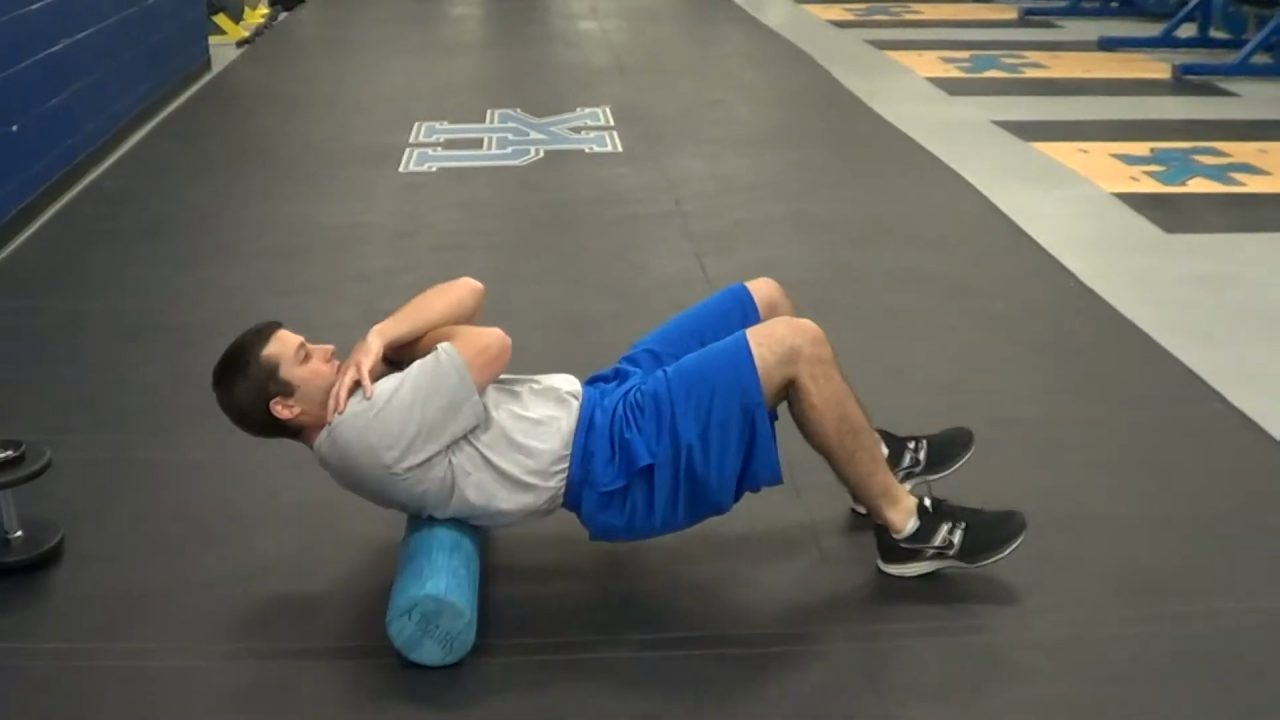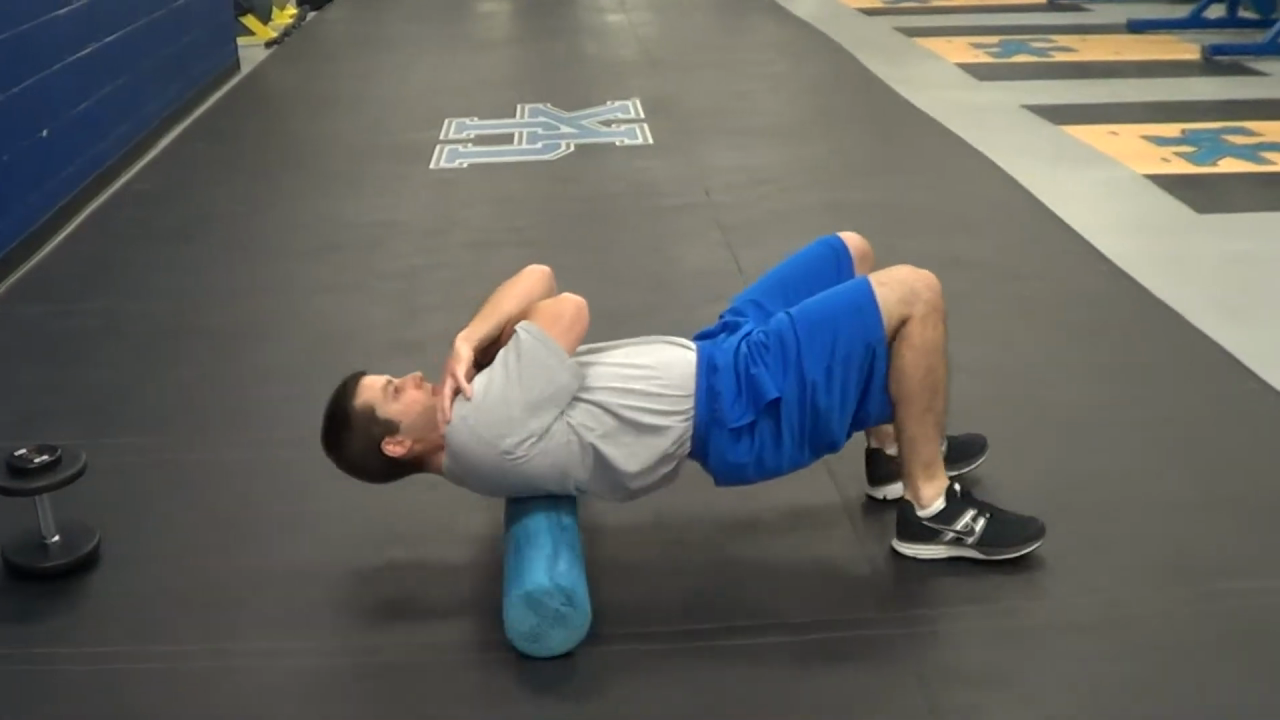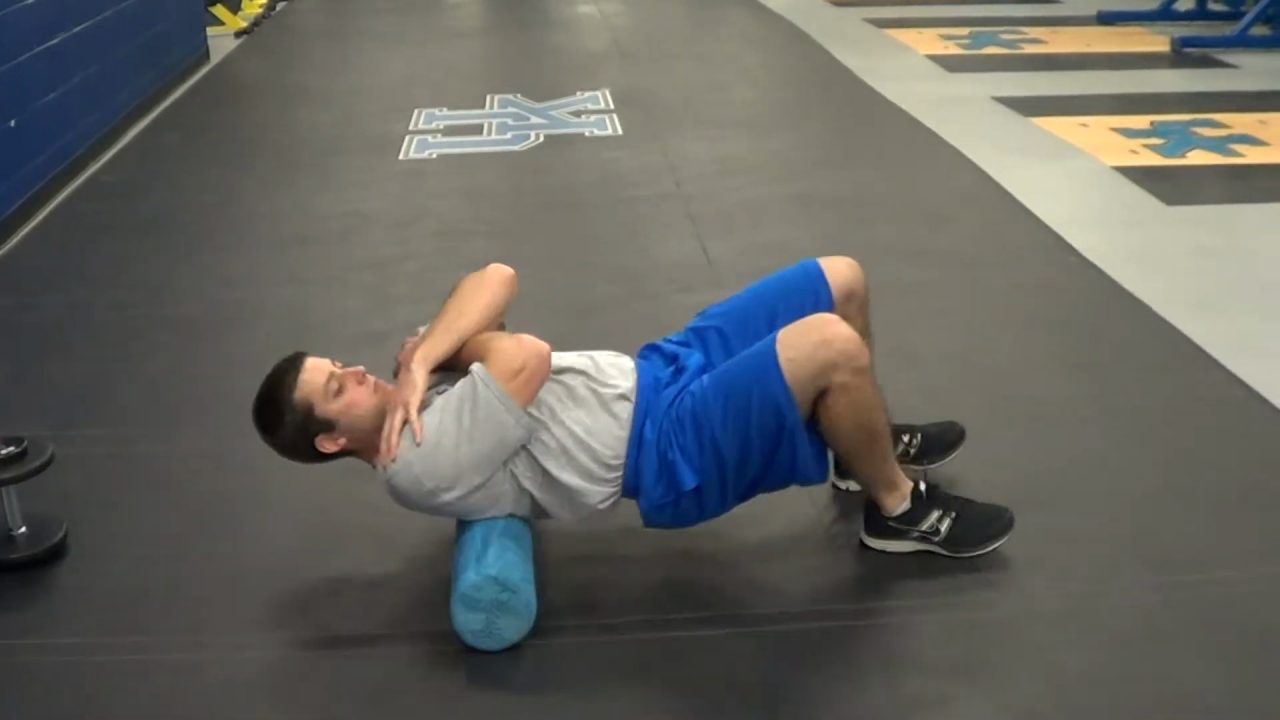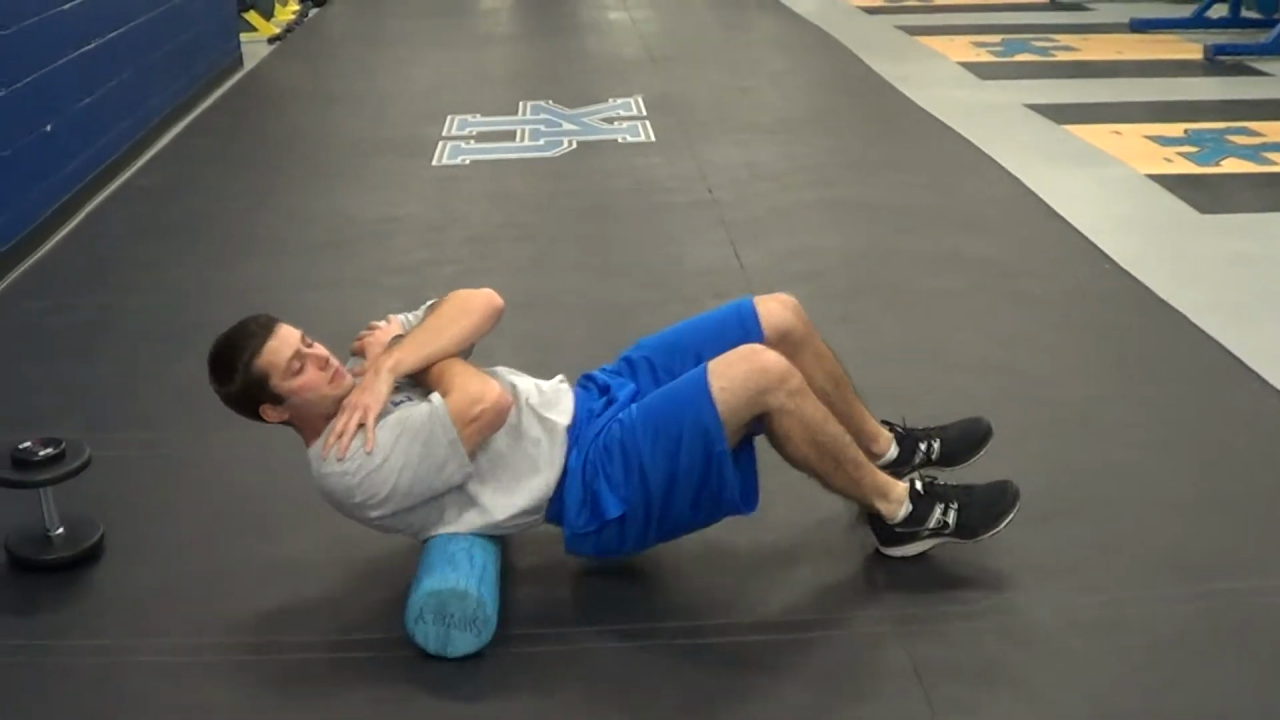
dt=1s
person 1, frame 1
left shoulder: (364, 399)
right shoulder: (367, 435)
left elbow: (470, 290)
right elbow: (492, 346)
left wrist: (383, 336)
right wrist: (397, 342)
left hip: (597, 405)
right hip: (613, 464)
left knee: (768, 300)
right knee: (798, 342)
left ankle: (873, 457)
right ankle: (906, 527)
person 1, frame 2
left shoulder: (468, 414)
right shoulder: (486, 435)
left elbow: (538, 277)
right elbow: (569, 310)
left wrist: (470, 339)
right wrist: (485, 341)
left hip: (702, 361)
right hip: (732, 407)
left knee: (850, 251)
right knee: (914, 292)
left ankle: (891, 450)
right ankle: (930, 508)
person 1, frame 3
left shoulder: (416, 399)
right shoulder: (421, 468)
left elbow: (498, 278)
right elbow: (529, 360)
left wrist: (425, 357)
right wrist: (456, 345)
left hip: (655, 375)
right hip: (669, 452)
left knee: (841, 279)
right knee: (831, 346)
left ankle: (867, 444)
right ankle: (899, 511)
person 1, frame 4
left shoulder: (362, 372)
right shoulder: (349, 470)
left elbow: (483, 302)
right elbow: (487, 407)
left wrist: (393, 361)
right wrist: (408, 356)
left hip: (588, 402)
right hip: (594, 485)
left knee: (780, 316)
right knee: (763, 372)
left ankle: (884, 448)
right ankle: (900, 510)
